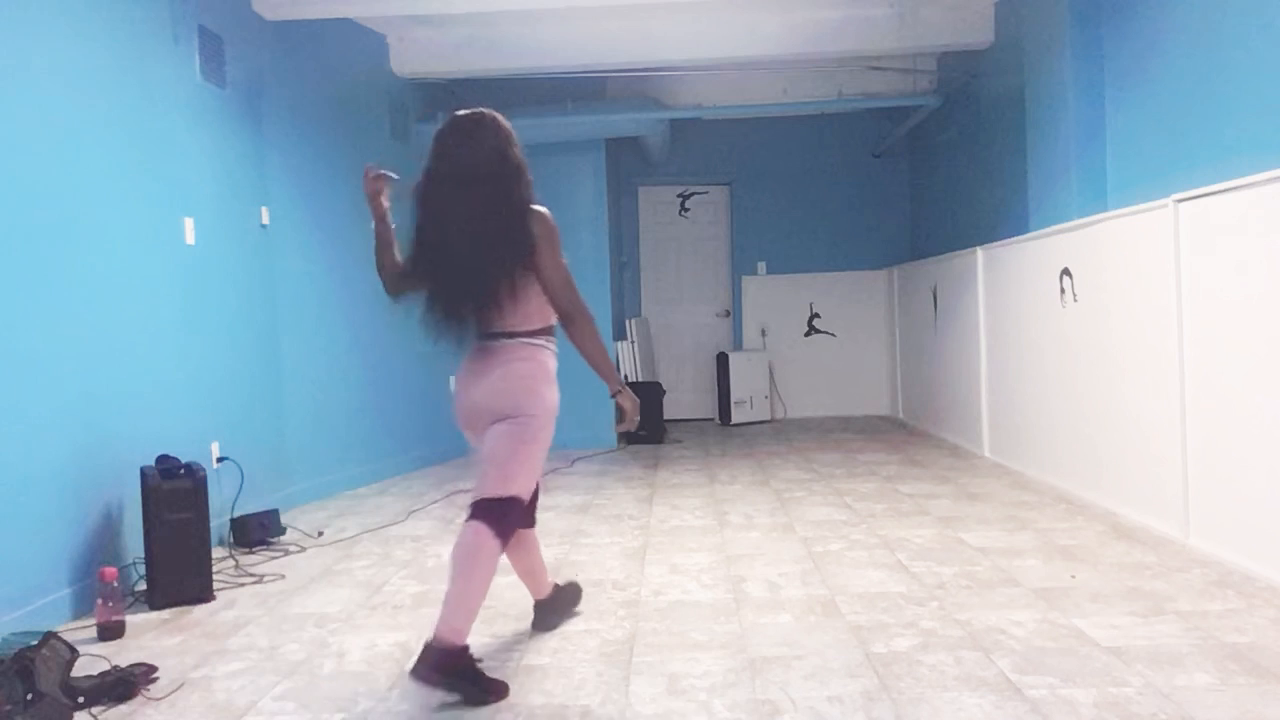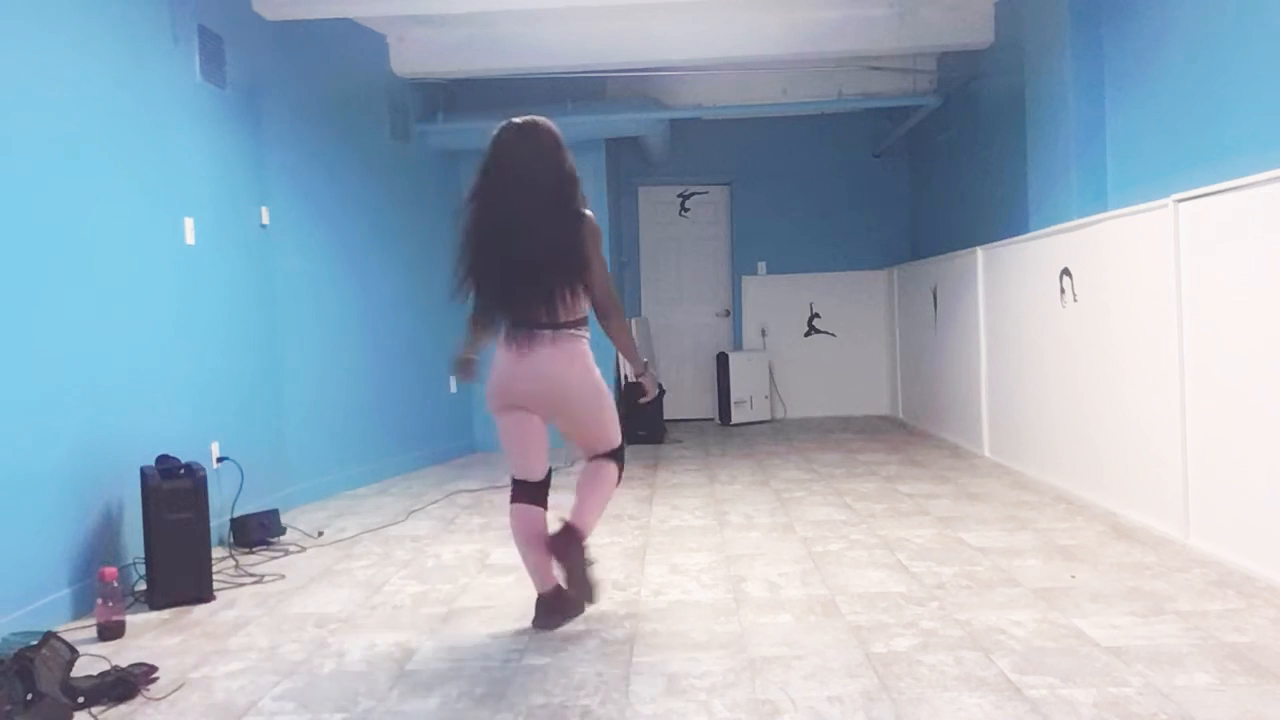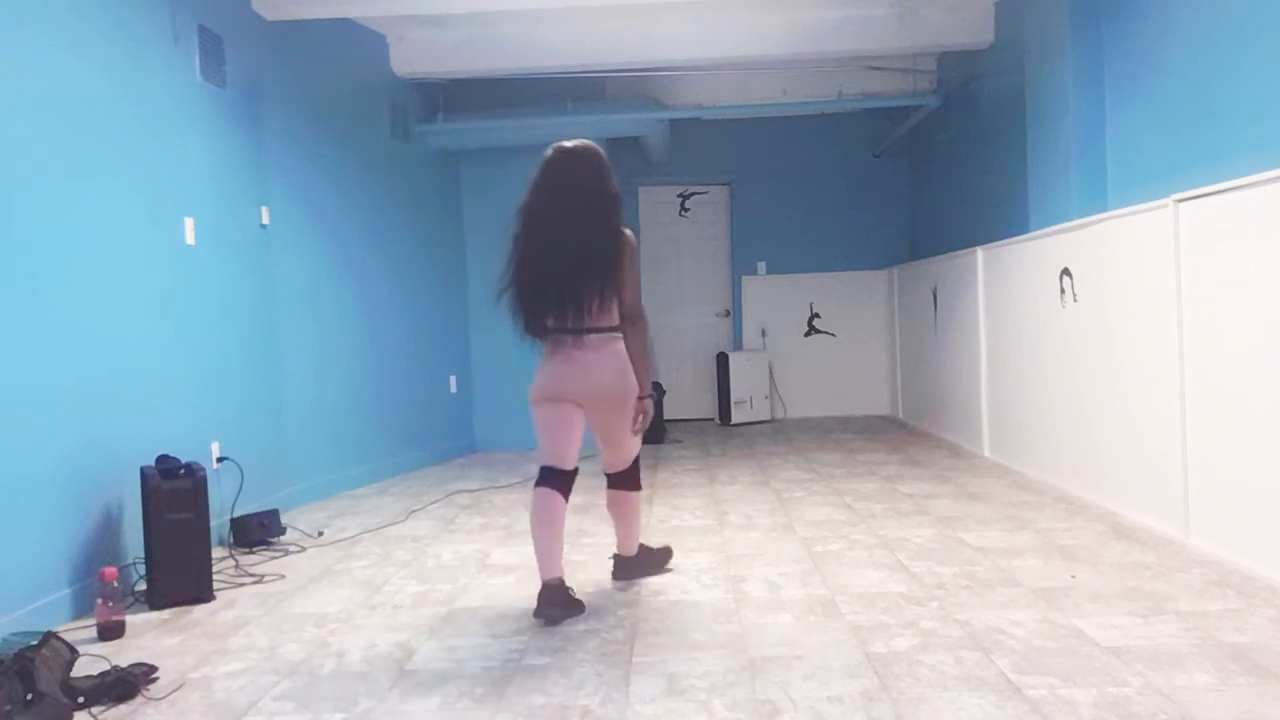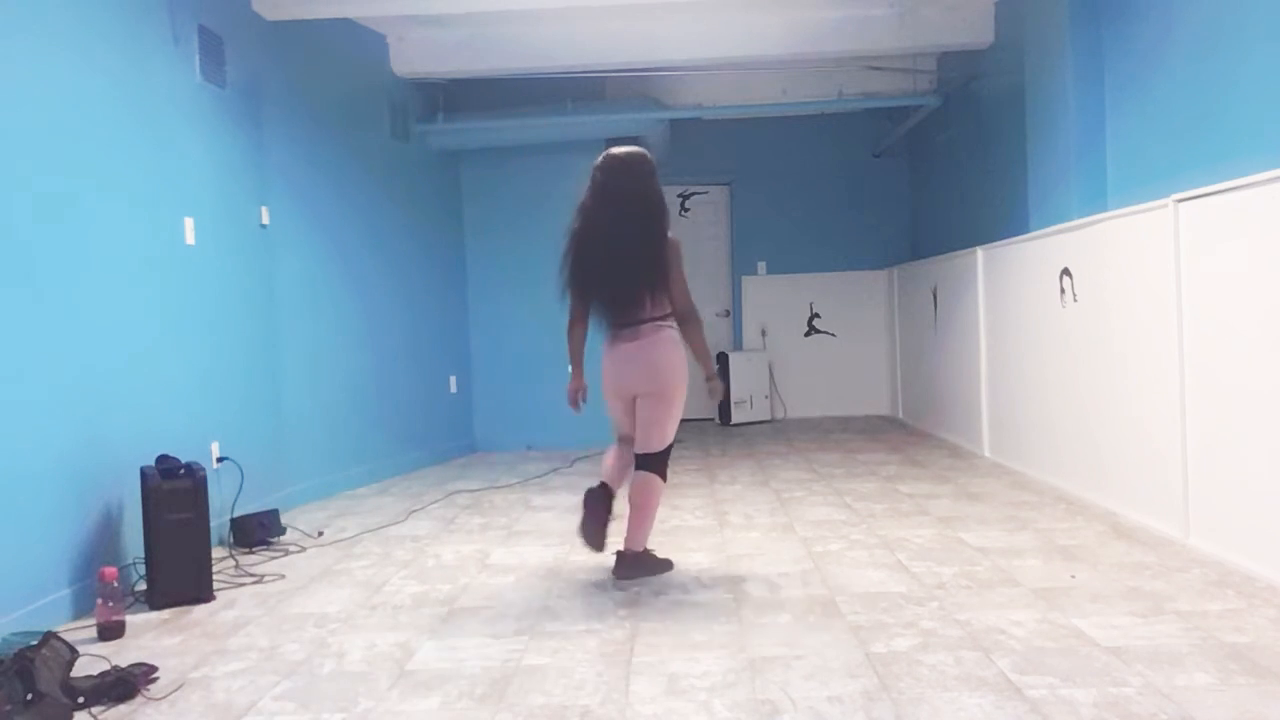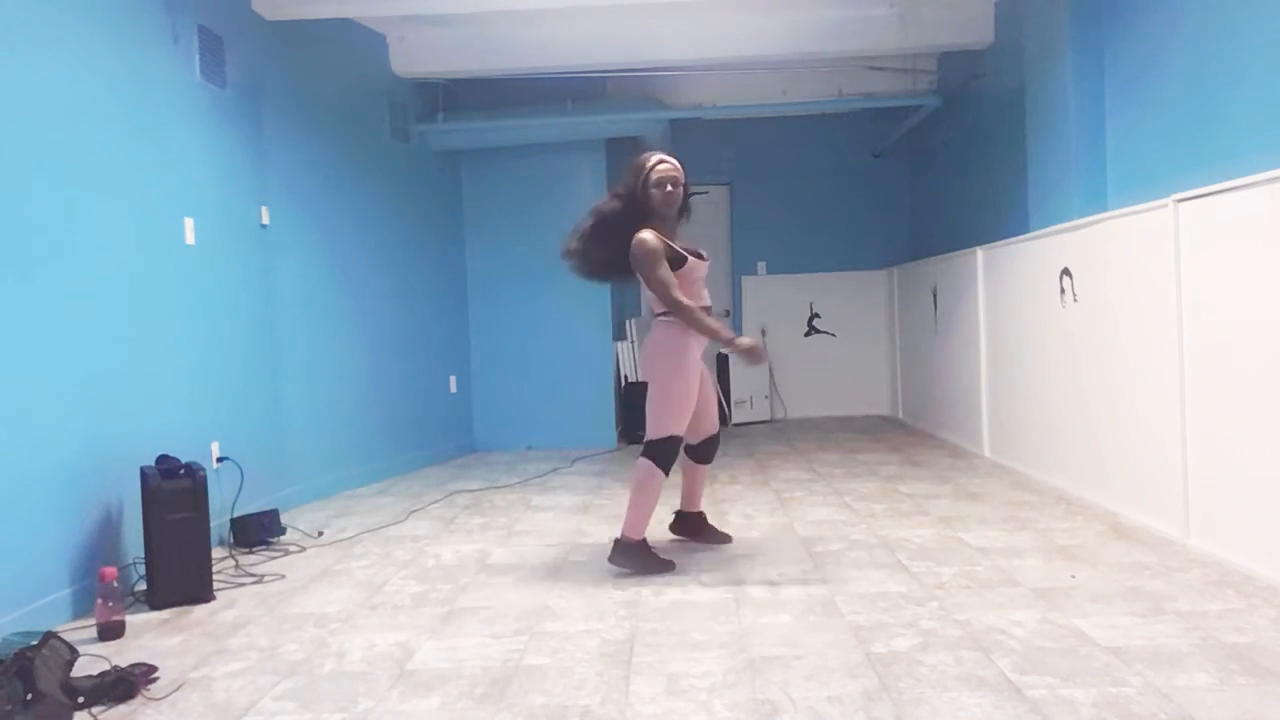
dt=0.4s
person 1, frame 1
left shoulder: (443, 228)
right shoulder: (531, 219)
left elbow: (395, 282)
right elbow: (571, 312)
left wrist: (379, 212)
right wrist: (616, 384)
left hip: (475, 380)
right hip: (525, 378)
left knee: (518, 496)
right knee: (497, 509)
left ankle: (545, 596)
right ankle: (445, 649)
person 1, frame 2
left shoulder: (488, 227)
right shoulder: (579, 223)
left elbow: (484, 309)
right elbow: (607, 305)
left wrist: (468, 352)
right wrist: (640, 366)
left hip: (509, 369)
right hip: (566, 364)
left knee: (527, 482)
right knee: (607, 454)
left ankle: (549, 594)
right ankle: (572, 537)
person 1, frame 3
left shoulder: (535, 242)
right shoulder: (619, 241)
left elbow: (532, 316)
right elbow: (632, 320)
right wrist: (644, 388)
left hip: (555, 370)
right hip: (607, 366)
left knee: (553, 473)
right knee: (623, 468)
left ankle: (552, 585)
right ankle: (631, 555)
person 1, frame 4
left shoulder: (587, 242)
right shoulder: (661, 243)
left elbow: (578, 315)
right elbow: (684, 314)
left wrist: (575, 372)
right wrist: (710, 370)
left hip: (616, 359)
right hip: (659, 355)
left knee: (627, 440)
right knee: (653, 453)
left ankle: (603, 492)
right ankle: (633, 553)
person 1, frame 5
left shoulder: (668, 239)
right shoulder: (646, 242)
right elbow: (677, 303)
right wrist: (733, 340)
left hip: (689, 349)
right hip: (674, 347)
left knee: (706, 436)
right knee: (663, 442)
left ankle: (690, 517)
right ankle: (629, 542)
